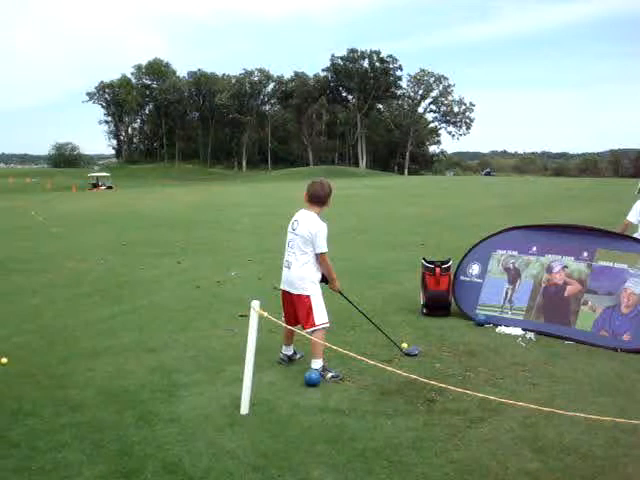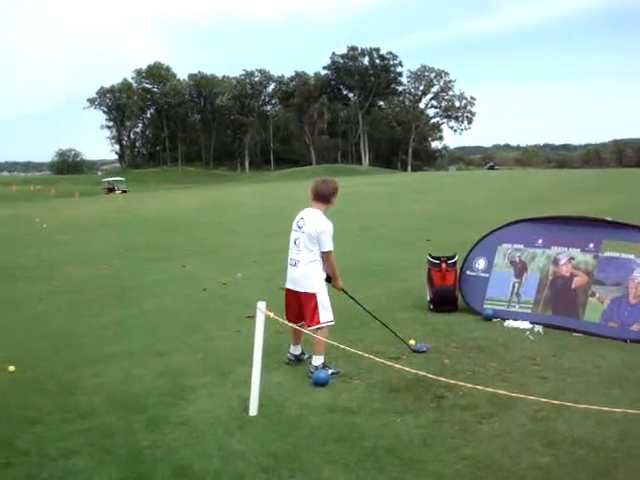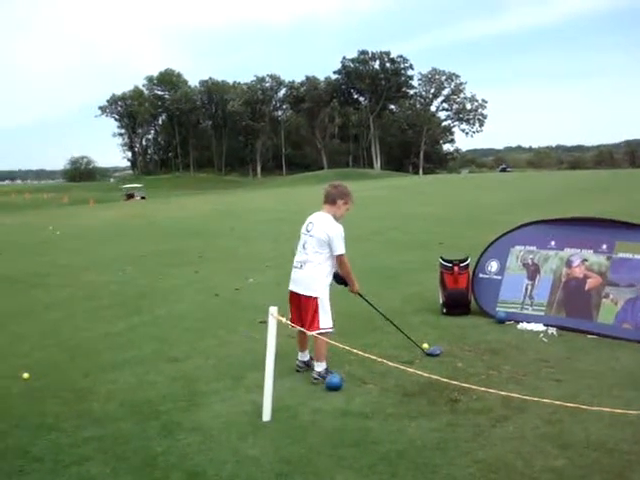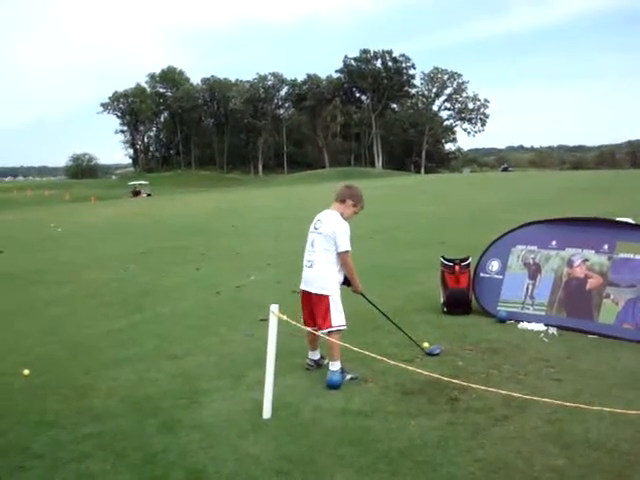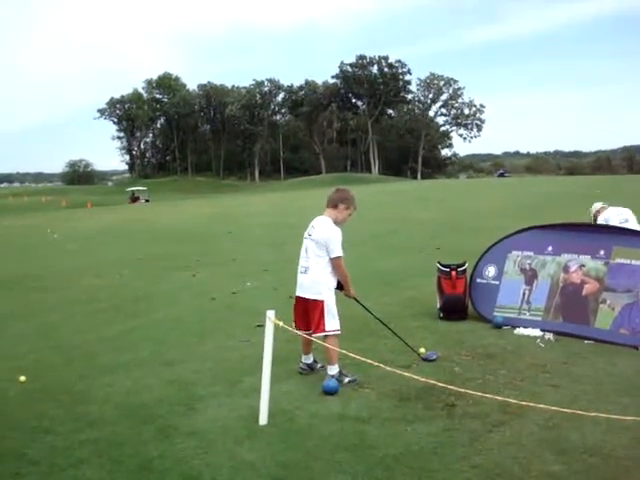
dt=1s
person 1, frame 1
left shoulder: (297, 217)
right shoulder: (318, 226)
right elbow: (322, 259)
left wrist: (326, 276)
right wrist: (333, 280)
left hip: (289, 278)
right hip: (305, 283)
left knee: (292, 320)
right knee: (318, 325)
left ankle: (287, 352)
right ankle: (317, 367)
person 1, frame 2
left shoulder: (301, 216)
right shoulder: (324, 224)
right elbow: (328, 257)
right wrist: (336, 279)
left hip: (293, 278)
right hip: (311, 281)
left knee: (296, 320)
right knee: (321, 323)
left ankle: (295, 353)
right ankle: (317, 364)
person 1, frame 3
left shoulder: (311, 220)
right shoulder: (334, 228)
right elbow: (342, 261)
left wrist: (337, 274)
right wrist: (352, 283)
left hip: (298, 281)
right hip: (315, 285)
left knee: (303, 325)
right knee: (322, 328)
left ankle: (303, 359)
right ankle: (320, 370)
person 1, frame 4
left shoulder: (319, 218)
right shoulder: (340, 224)
right elbow: (345, 259)
left wrist: (346, 278)
right wrist: (355, 283)
left hip: (309, 280)
right hip: (325, 284)
left knee: (314, 324)
right knee: (335, 327)
left ankle: (314, 358)
right ankle: (335, 370)
person 1, frame 5
left shoulder: (314, 224)
right shoulder: (332, 231)
right elbow: (338, 265)
left wrist: (342, 284)
right wrist: (348, 288)
left hip: (304, 286)
right hip: (320, 288)
left knee: (306, 329)
right knee: (330, 331)
left ankle: (307, 362)
right ankle: (333, 372)
